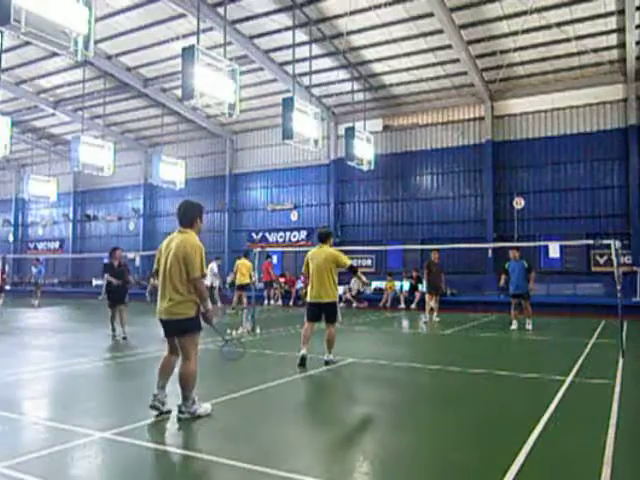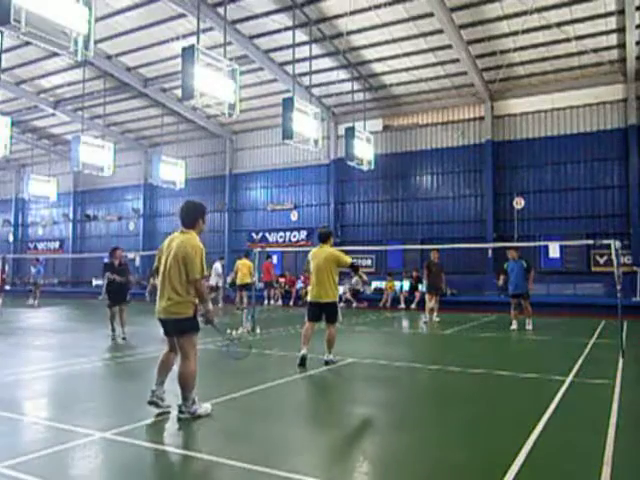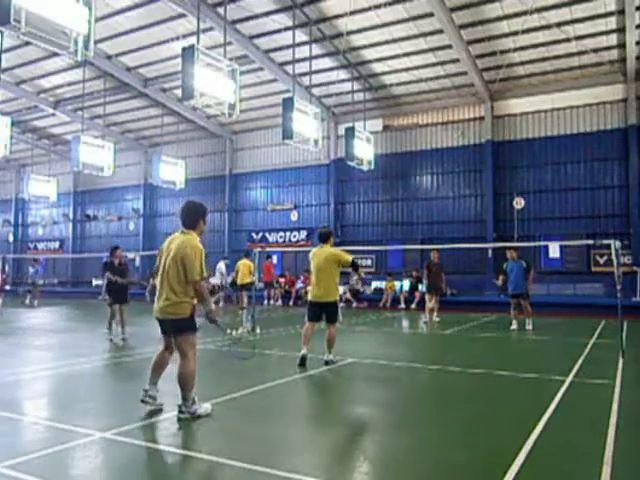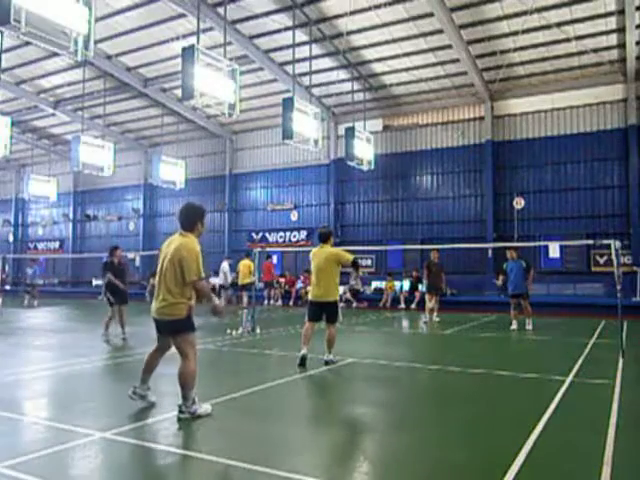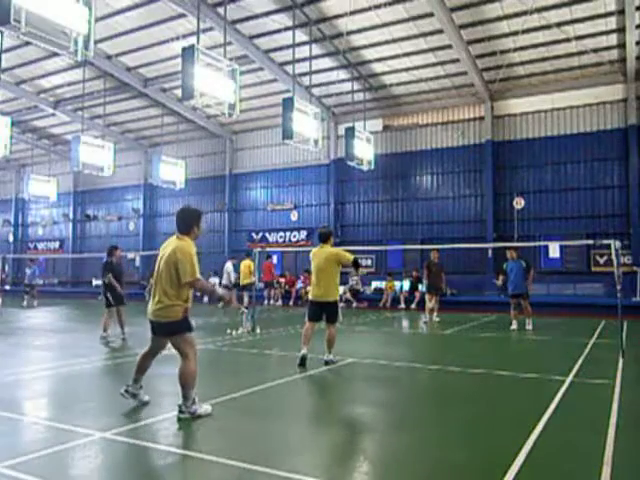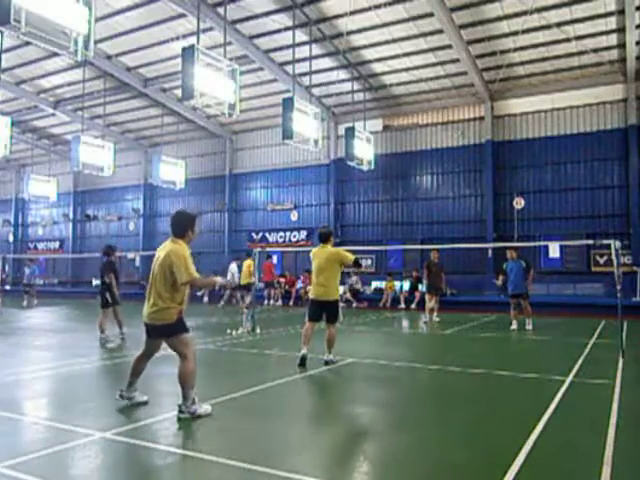
dt=0.1s
person 1, frame 1
left shoulder: (168, 241)
right shoulder: (193, 244)
left elbow: (157, 272)
right elbow: (197, 281)
right wrist: (207, 306)
left hip: (165, 308)
right hip: (184, 310)
left knee: (172, 353)
right knee: (190, 357)
left ankle: (159, 395)
right ankle: (188, 406)
person 1, frame 2
left shoulder: (169, 240)
right shoulder: (194, 245)
left elbow: (157, 270)
right elbow: (197, 282)
right wrist: (208, 307)
left hip: (164, 307)
right hip: (183, 310)
left knee: (172, 350)
right knee: (189, 357)
left ankle: (157, 392)
right ankle: (188, 406)
person 1, frame 3
left shoulder: (171, 240)
right shoulder: (193, 246)
left elbow: (157, 270)
right elbow: (198, 283)
right wrist: (209, 307)
left hip: (163, 307)
right hip: (180, 309)
left knee: (168, 349)
right knee: (188, 356)
left ankle: (151, 391)
right ankle: (188, 406)
person 1, frame 4
left shoulder: (170, 241)
right shoulder: (190, 247)
right elbow: (197, 283)
right wrist: (214, 302)
left hip: (160, 308)
right hip: (177, 310)
left knee: (161, 348)
right knee: (189, 356)
left ankle: (141, 389)
right ankle: (188, 406)
person 1, frame 5
left shoulder: (169, 243)
right shoulder: (186, 249)
right elbow: (195, 282)
right wrist: (217, 291)
left hip: (158, 309)
right hip: (174, 312)
left knee: (154, 350)
right knee: (190, 356)
left ankle: (133, 388)
right ankle: (188, 406)
person 1, frame 6
left shoulder: (165, 247)
right shoulder: (179, 252)
right elbow: (195, 282)
right wrist: (217, 281)
left hip: (152, 312)
right hip: (168, 314)
left knee: (148, 352)
right knee: (188, 356)
left ankle: (128, 391)
right ankle: (188, 406)
person 2, frame 1
left shoulder: (310, 254)
right shoulder: (333, 254)
left elbow: (305, 272)
right elbow: (350, 267)
right wrist: (362, 278)
left hip: (313, 296)
right hip: (329, 296)
left knee: (309, 324)
right knee: (330, 326)
left ankle: (303, 351)
right ankle: (329, 356)
person 2, frame 2
left shoulder: (312, 254)
right shoulder: (334, 253)
right elbow: (351, 265)
left hip: (314, 296)
right hip: (330, 296)
left knee: (310, 324)
right knee: (331, 326)
left ankle: (303, 351)
right ankle: (328, 356)
person 2, frame 3
left shoulder: (313, 253)
right shoulder: (334, 253)
right elbow: (352, 262)
right wrist: (357, 273)
left hip: (314, 295)
right hip: (330, 296)
left knee: (310, 323)
right knee: (331, 326)
left ankle: (304, 351)
right ankle: (328, 356)
person 2, frame 4
left shoulder: (313, 253)
right shoulder: (335, 253)
right elbow: (353, 262)
right wrist: (357, 271)
left hip: (315, 295)
right hip: (330, 296)
left knee: (310, 324)
right knee: (331, 326)
left ankle: (304, 351)
right ankle: (328, 356)
person 2, frame 5
left shoulder: (313, 253)
right shoulder: (335, 253)
right elbow: (354, 261)
right wrist: (357, 270)
left hip: (315, 295)
right hip: (330, 296)
left knee: (310, 323)
right knee: (331, 326)
left ankle: (304, 351)
right ankle: (328, 356)
person 2, frame 6
left shoulder: (313, 253)
right shoulder: (336, 252)
right elbow: (354, 261)
right wrist: (359, 266)
left hip: (315, 295)
right hip: (331, 295)
left knee: (310, 323)
right knee: (331, 326)
left ankle: (304, 351)
right ankle: (328, 356)
